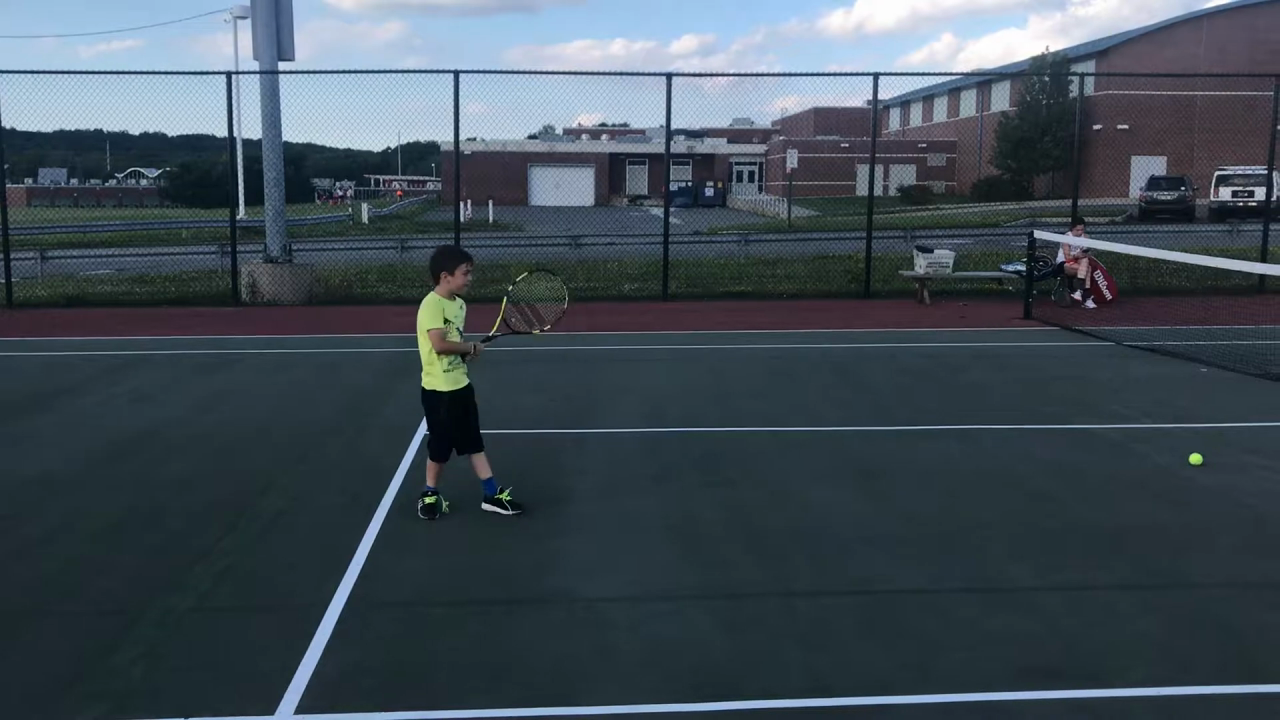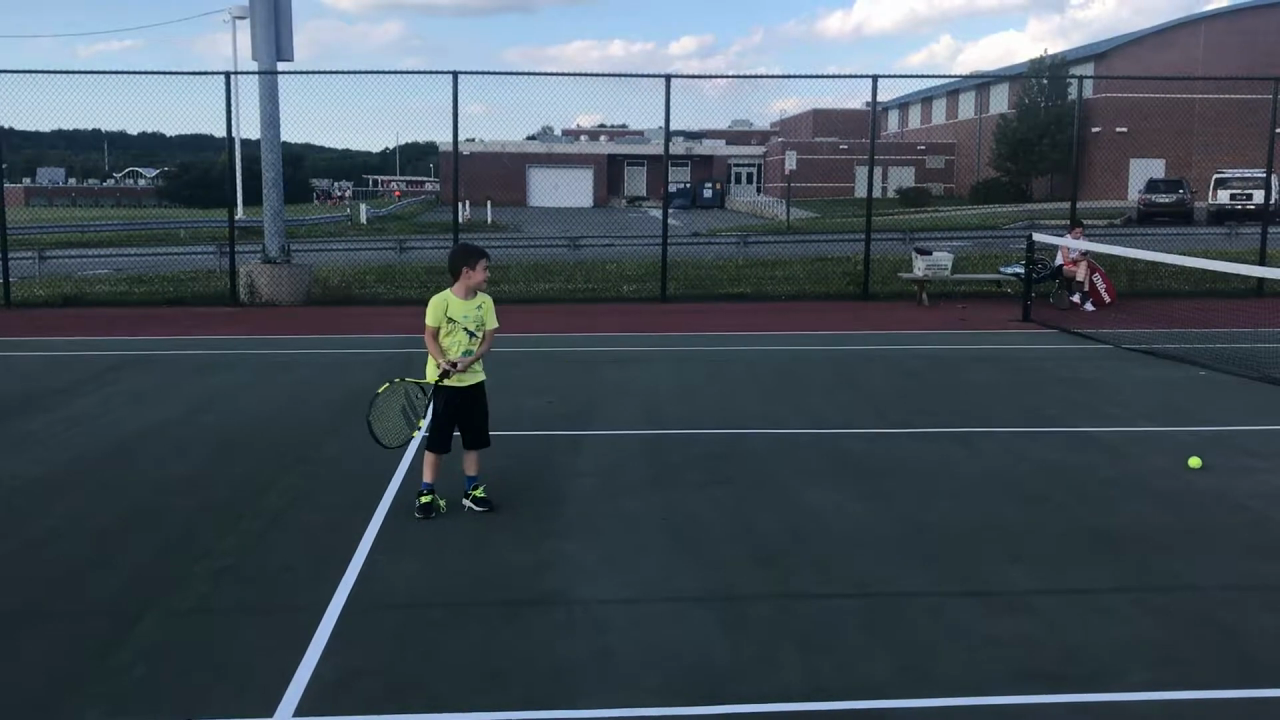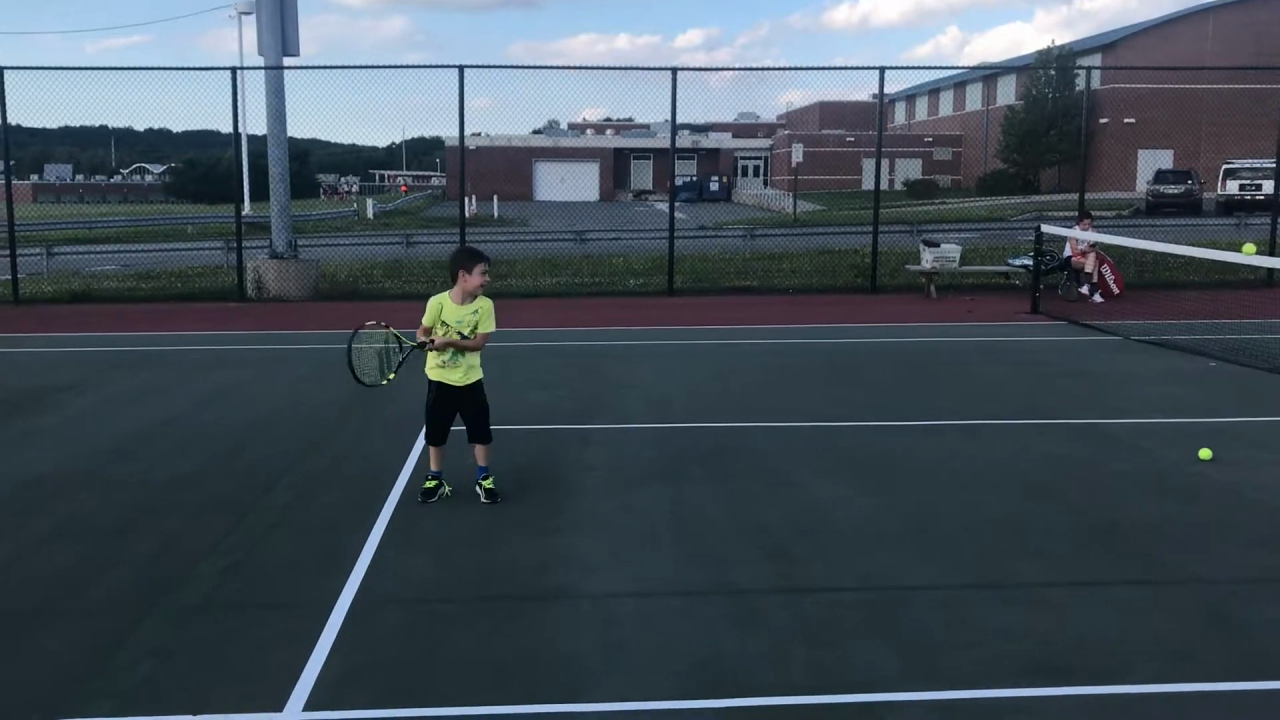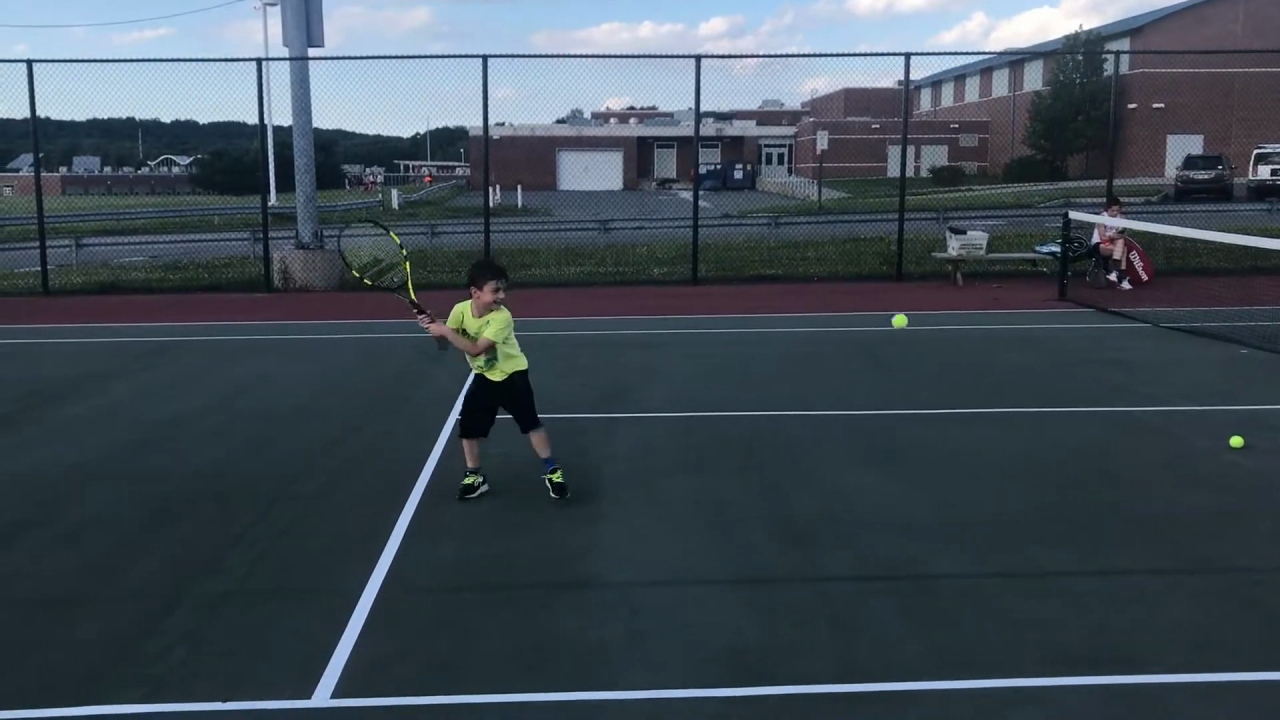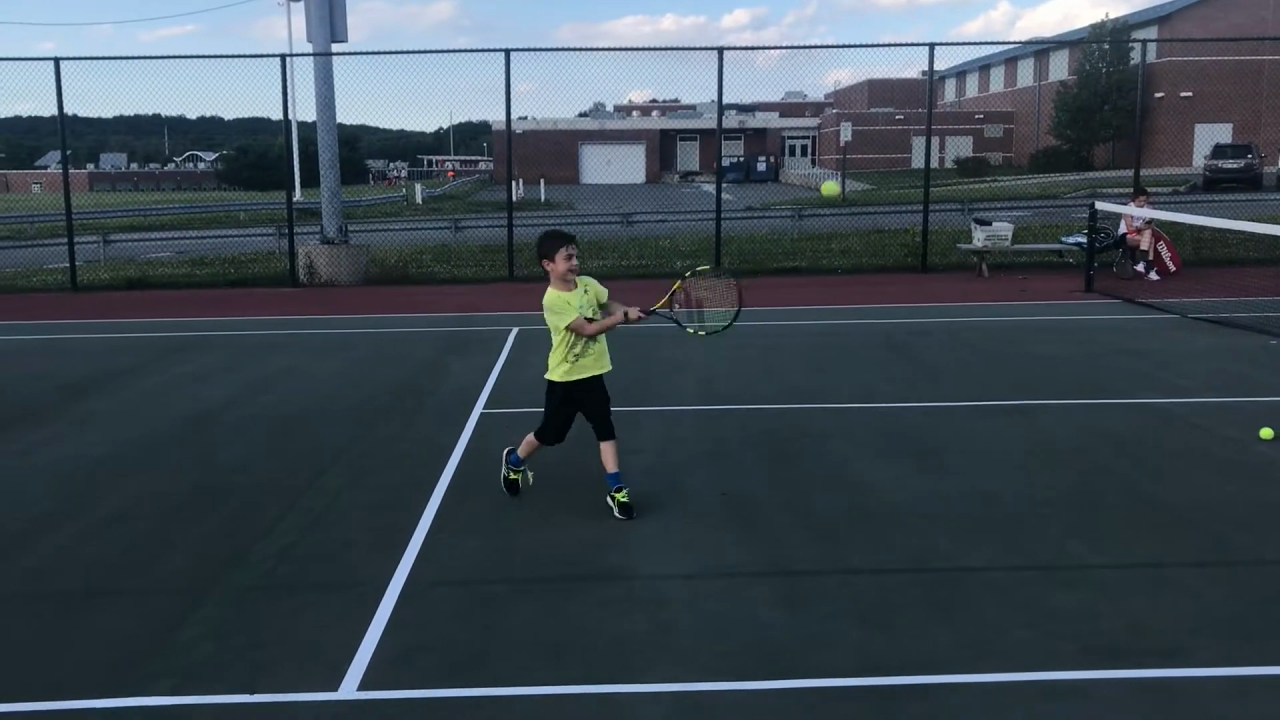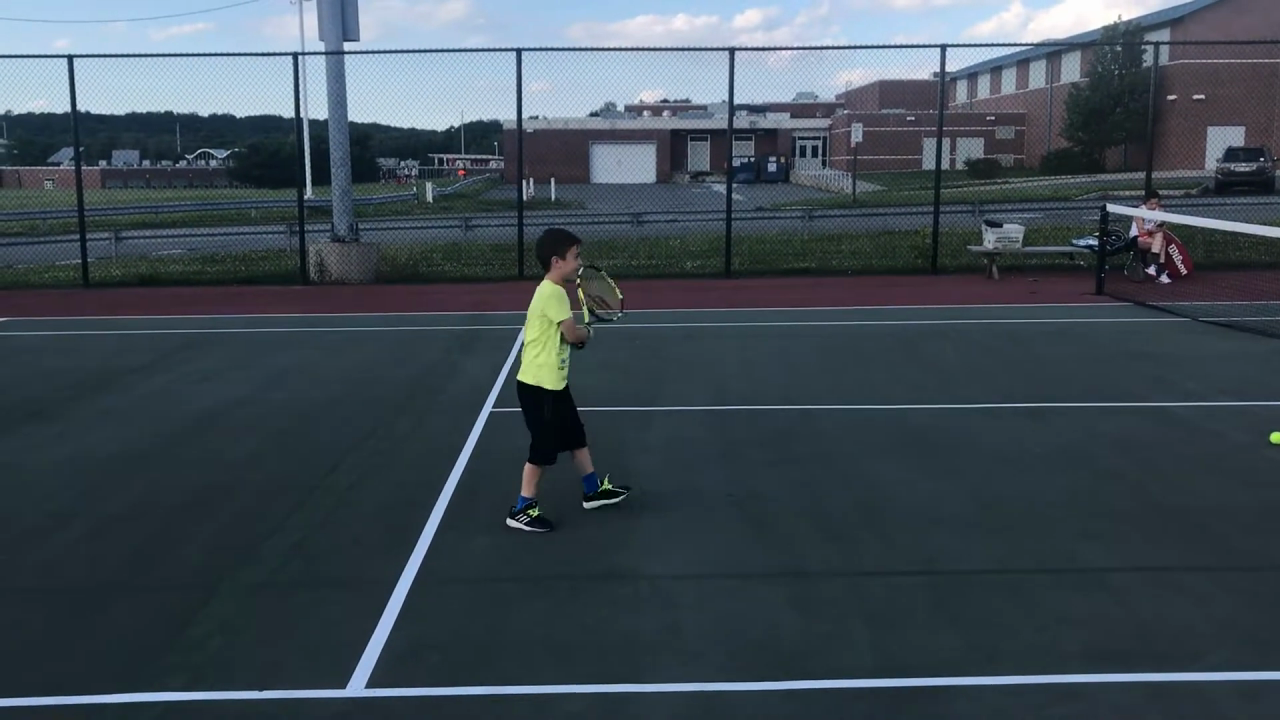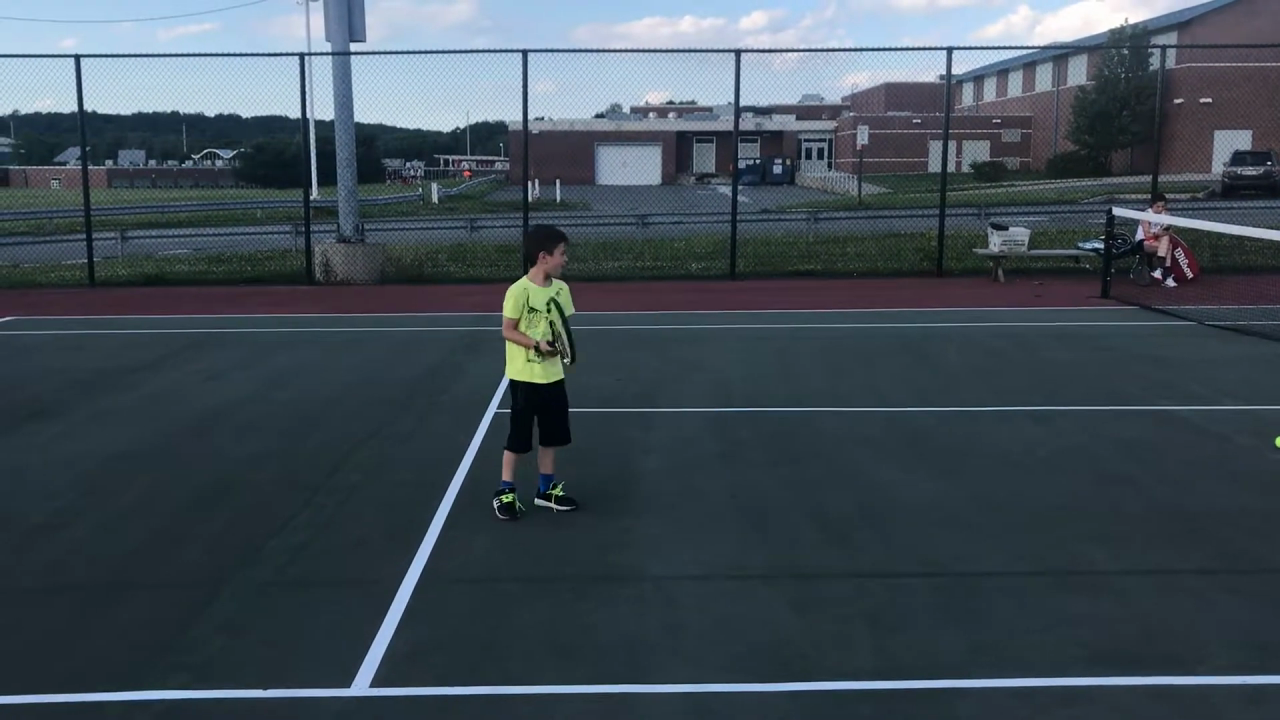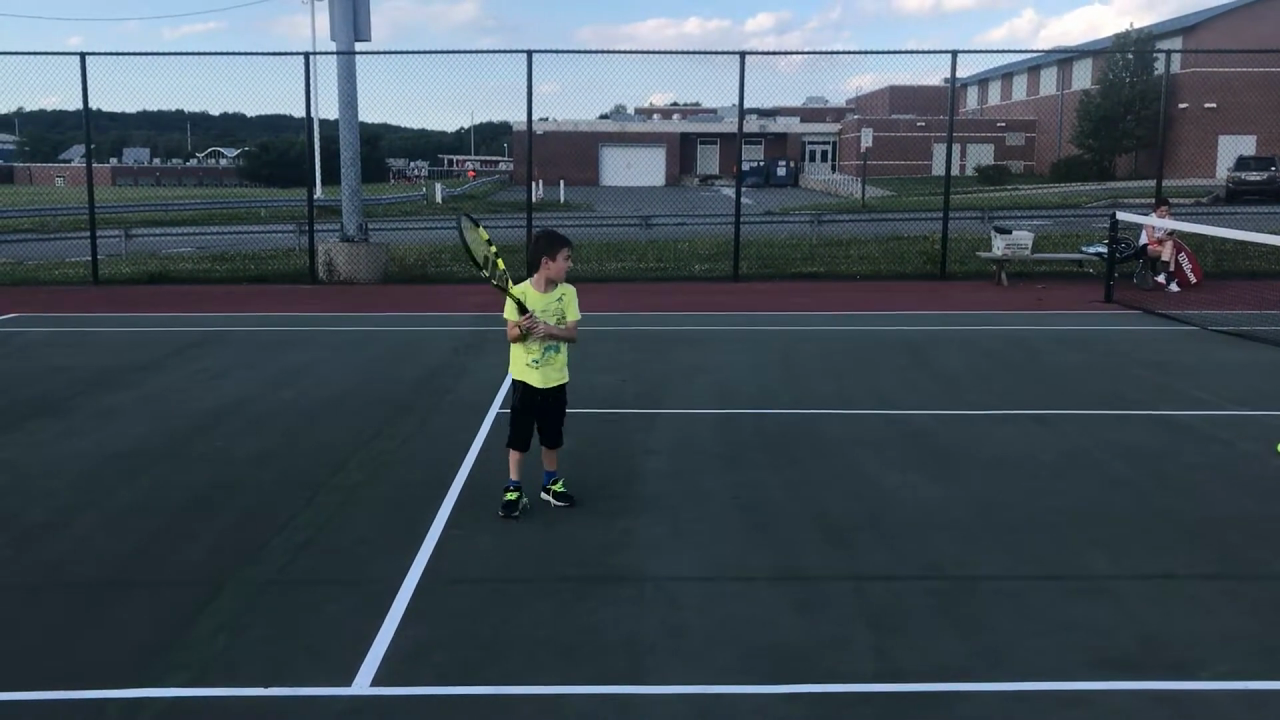
dt=0.5s
person 1, frame 1
left shoulder: (458, 303)
right shoulder: (431, 305)
right elbow: (439, 344)
left wrist: (467, 349)
right wrist: (470, 347)
left hip: (461, 384)
right hip: (438, 389)
left knee: (473, 441)
right knee: (440, 445)
left ankle: (492, 494)
right ankle: (430, 495)
person 1, frame 2
left shoulder: (485, 301)
right shoulder: (440, 302)
left elbow: (488, 339)
right elbow: (430, 338)
left wrist: (469, 360)
right wrist: (442, 362)
left hip: (473, 380)
right hip: (444, 382)
left knee: (474, 438)
right knee: (437, 438)
left ankle: (472, 489)
right ankle: (426, 493)
person 1, frame 3
left shoulder: (485, 305)
right shoulder: (437, 302)
left elbow: (480, 343)
right elbow: (424, 331)
left wrist: (451, 342)
right wrist: (425, 340)
left hip: (470, 379)
right hip: (440, 378)
left knee: (480, 431)
right knee: (435, 432)
left ankle: (484, 479)
right ankle: (435, 479)
person 1, frame 4
left shoulder: (501, 317)
right shoulder: (460, 310)
left elbow: (475, 349)
right elbow: (449, 340)
left wrist: (445, 331)
right wrist: (435, 327)
left hip: (512, 373)
right hip: (483, 376)
left knee: (531, 423)
right knee: (469, 426)
left ankle: (551, 471)
right ankle: (474, 475)
person 1, frame 5
left shoulder: (587, 283)
right shoulder: (552, 300)
left elbow: (612, 307)
right elbow: (587, 330)
left wrist: (624, 312)
right wrist: (625, 317)
left hip: (592, 374)
right hip: (564, 378)
left knee: (606, 430)
right knee: (548, 432)
left ankle: (616, 489)
right ankle: (514, 460)
person 1, frame 6
left shoulder: (549, 291)
right shoulder: (554, 293)
right elbow: (572, 334)
left wrist: (577, 331)
right wrist: (587, 331)
left hip: (552, 384)
right hip: (539, 385)
left knee: (575, 436)
right knee: (543, 448)
left ankle: (593, 488)
right ankle: (522, 509)
person 1, frame 7
left shoulder: (561, 289)
right shoulder: (519, 290)
right elbow: (508, 331)
right wrist: (536, 345)
left hip: (553, 375)
right hip: (524, 378)
left knee: (553, 435)
right knee: (519, 437)
left ankle: (546, 489)
right ankle: (505, 491)
person 1, frame 8
left shoulder: (568, 293)
right shoulder: (518, 293)
left elbow: (572, 333)
right elbow: (510, 335)
left wrist: (549, 330)
right wrist: (524, 329)
left hip: (555, 379)
right hip: (526, 379)
left knee: (552, 437)
right knee: (519, 437)
left ankle: (551, 483)
right ankle: (513, 489)
